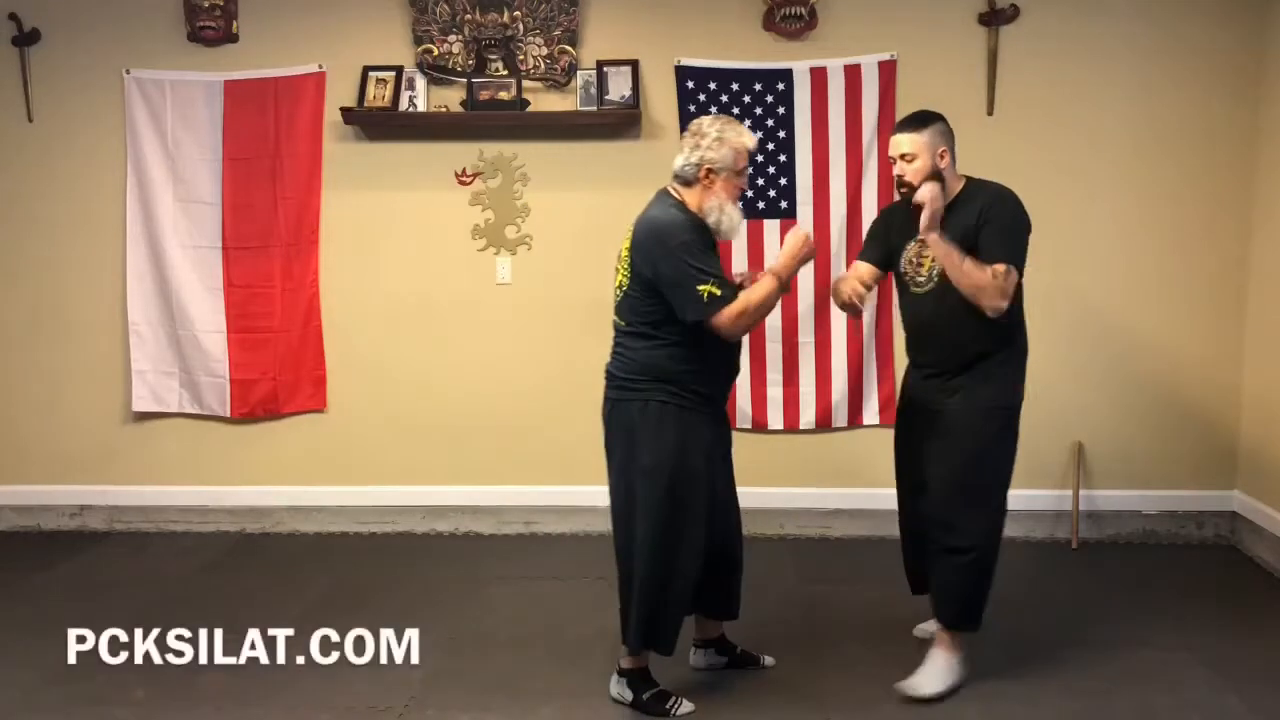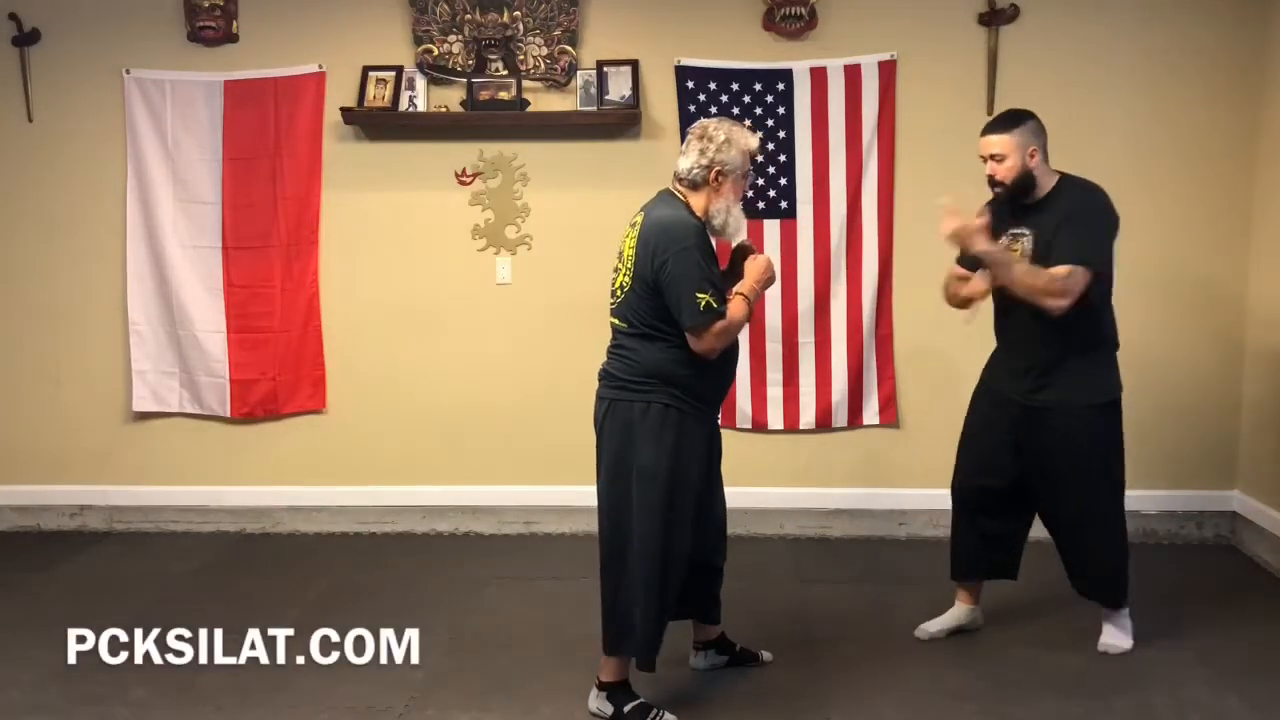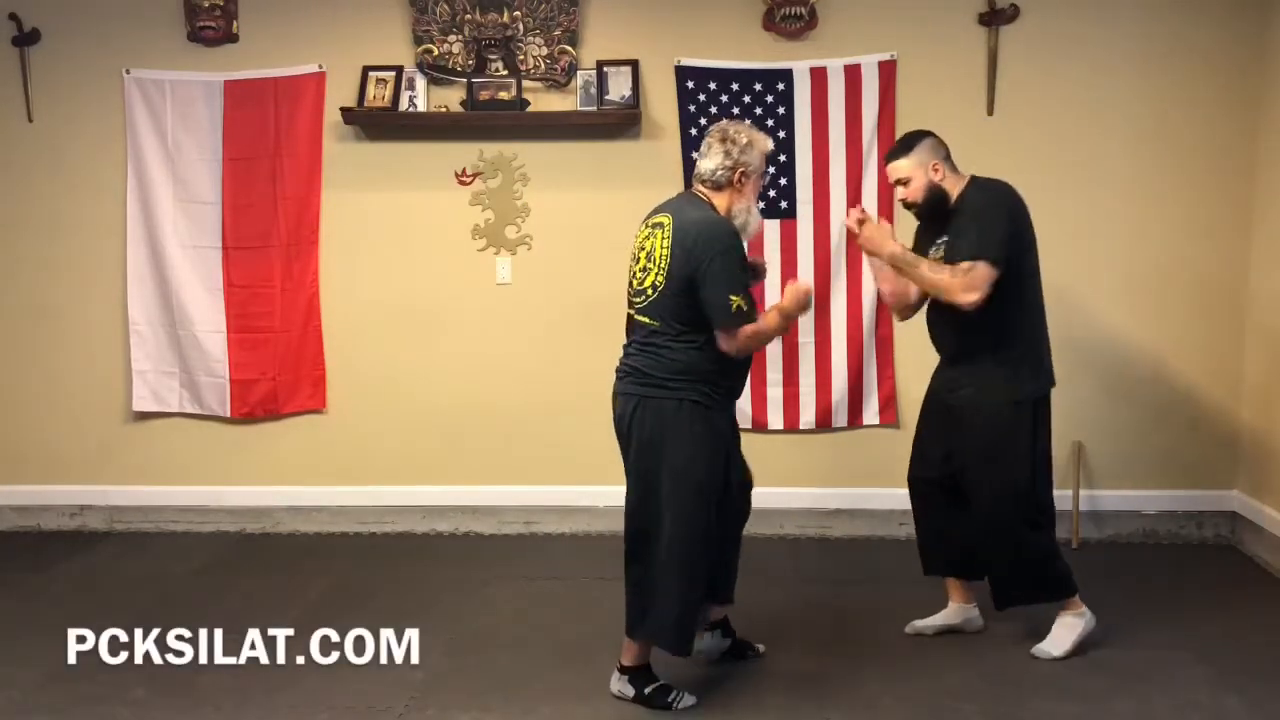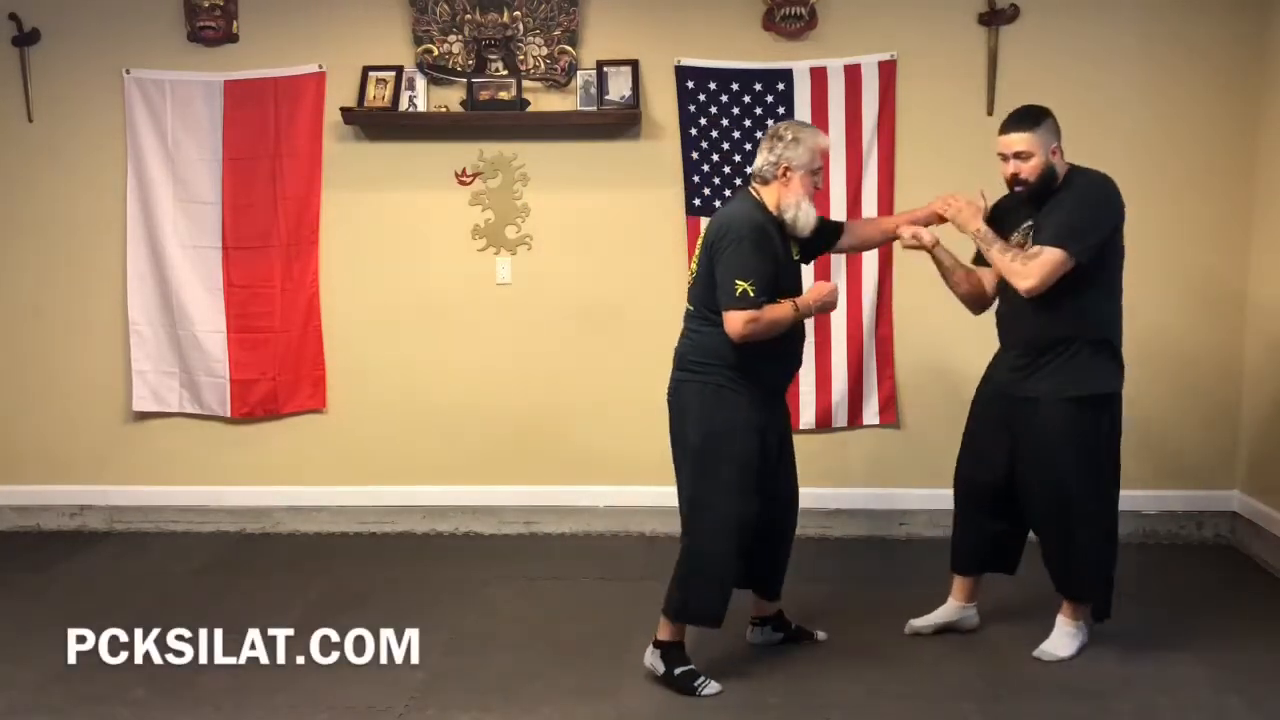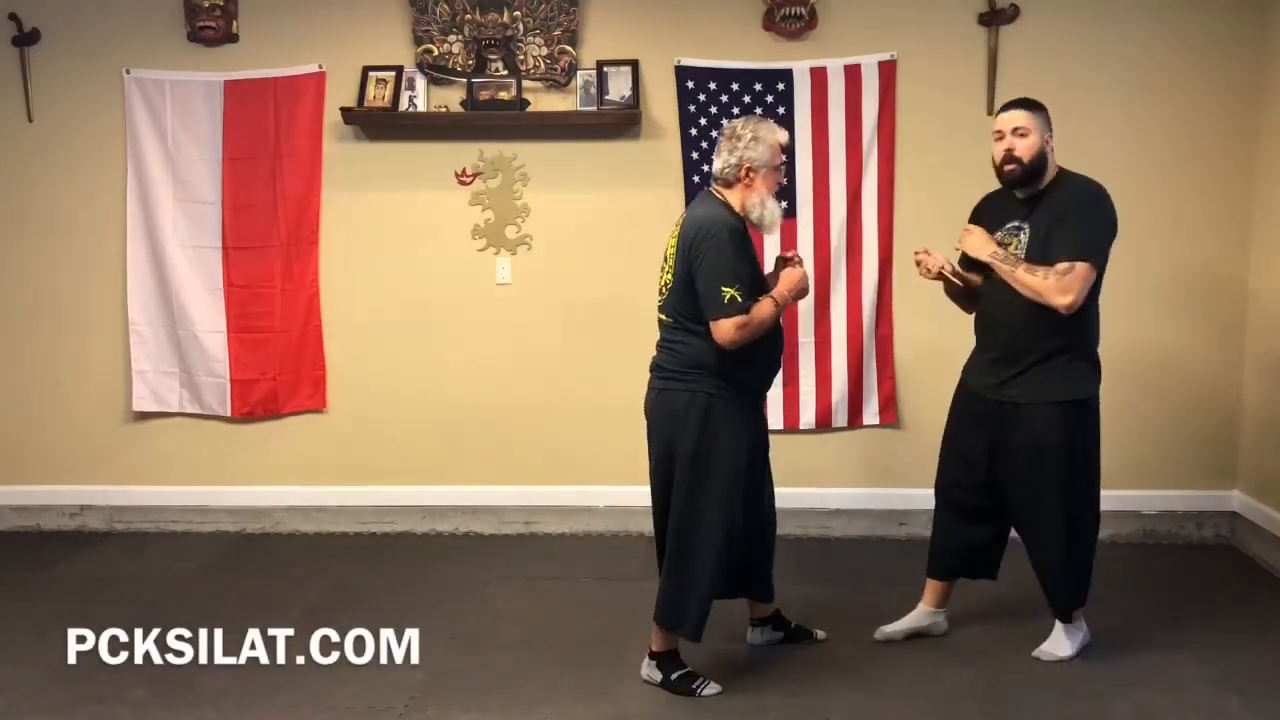
dt=1s
person 1, frame 1
left shoulder: (682, 219)
right shoulder: (668, 229)
right elbow: (728, 321)
left wrist: (744, 282)
right wrist: (786, 265)
left hip: (689, 405)
right hip: (655, 409)
left knee: (715, 525)
right knee: (661, 535)
left ankle: (709, 641)
right ankle: (631, 671)
person 1, frame 2
left shoulder: (668, 214)
right shoulder: (679, 232)
right elbow: (708, 337)
left wrist: (730, 275)
right wrist: (750, 287)
left hip: (673, 408)
right hip: (650, 412)
left knee: (700, 526)
right knee: (644, 541)
left ankle: (710, 641)
person 1, frame 3
left shoulder: (667, 214)
right shoulder: (713, 233)
right elbow: (735, 341)
left wrist: (740, 281)
right wrist: (784, 310)
left hip: (659, 394)
right hip: (674, 405)
left knee: (728, 499)
right knee: (670, 530)
left ankle: (712, 628)
right ankle: (633, 668)
person 1, frame 4
left shoulder: (778, 223)
right shoulder: (743, 225)
left elbow: (848, 235)
right elbow: (742, 324)
left wrist: (921, 218)
right wrist: (808, 303)
left hip: (755, 393)
right hip: (715, 394)
left knee: (774, 505)
right knee: (715, 517)
left ankle: (766, 618)
right ankle: (665, 645)
person 1, frame 5
left shoulder: (716, 216)
right shoulder: (718, 229)
right elbow: (730, 330)
left wrist: (769, 280)
right wrist: (784, 294)
left hip: (723, 397)
right hip: (699, 402)
left knee: (751, 509)
right knee: (698, 523)
left ankle: (765, 619)
right ankle: (661, 655)
person 2, frame 1
left shoulder: (996, 206)
right shoulder: (894, 217)
left elbow: (995, 299)
right elbow: (859, 281)
left wrist: (935, 236)
right wrist: (846, 290)
left hip: (984, 390)
right hip: (923, 385)
left knee: (960, 515)
right knee: (919, 508)
left ankle: (949, 649)
right ankle: (953, 606)
person 2, frame 2
left shoulder: (1084, 204)
right shoulder: (999, 209)
left elbow: (1057, 295)
right elbow: (962, 291)
left wrist: (982, 251)
right wrist: (966, 283)
left hip: (1078, 390)
right hip: (1008, 379)
left knee: (1085, 506)
right knee: (976, 488)
left ankle: (1115, 611)
right ankle: (966, 605)
person 2, frame 3
left shoulder: (991, 202)
right shoulder: (934, 223)
left elbow: (968, 292)
right elbow: (903, 303)
left wrist: (902, 256)
right wrist: (872, 244)
left hip: (1006, 386)
right hip: (956, 379)
left knee: (1007, 505)
right knee: (933, 486)
left ankle: (1073, 610)
right ankle: (961, 606)
person 2, frame 4
left shoulder: (1093, 194)
right shoulder: (1011, 208)
left elbow: (1031, 279)
right elbow: (981, 296)
left wrist: (977, 227)
right wrist: (936, 249)
left hip: (1075, 385)
right hip: (1011, 374)
left knee: (1070, 504)
right knee: (979, 485)
left ankle: (1073, 618)
right ankle: (962, 603)
person 2, frame 5
left shoulder: (1084, 200)
right shoulder: (990, 207)
left elbow: (1066, 294)
left wrist: (993, 254)
right wrist: (948, 275)
left hip: (1055, 392)
right hip: (984, 382)
left knee: (1054, 511)
right knee: (959, 495)
left ankle: (1070, 621)
right ankle: (931, 610)
